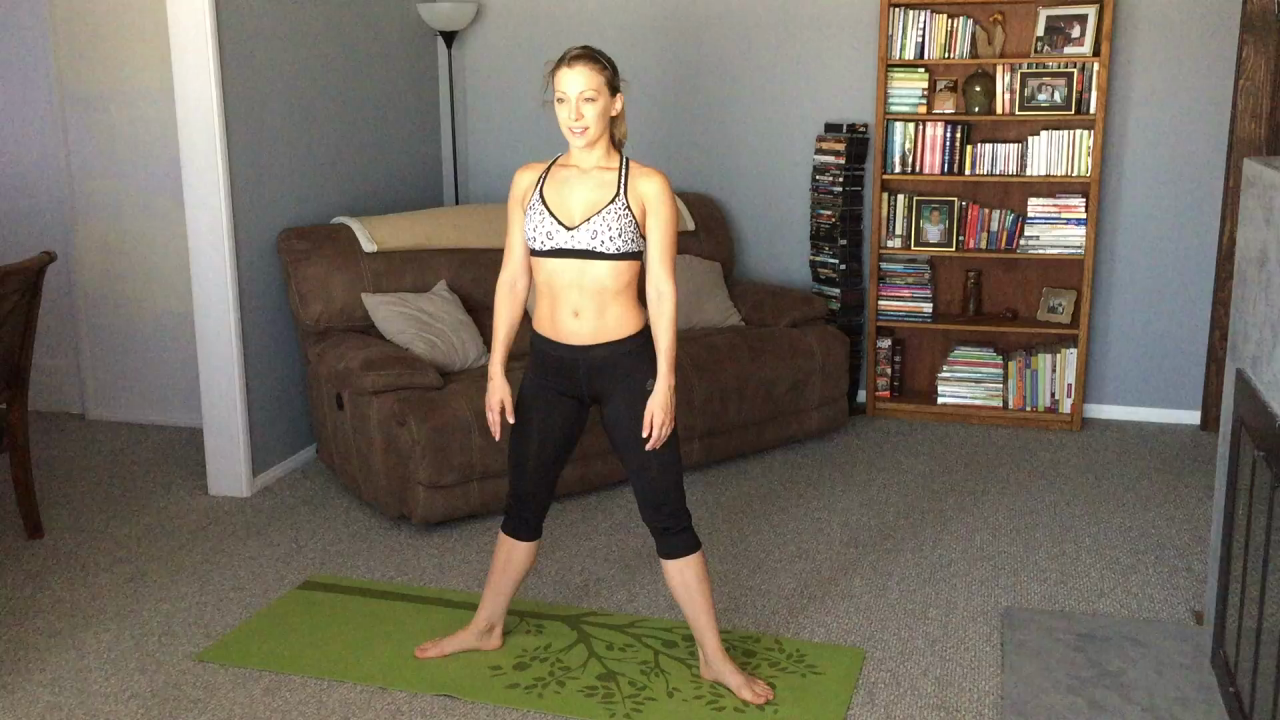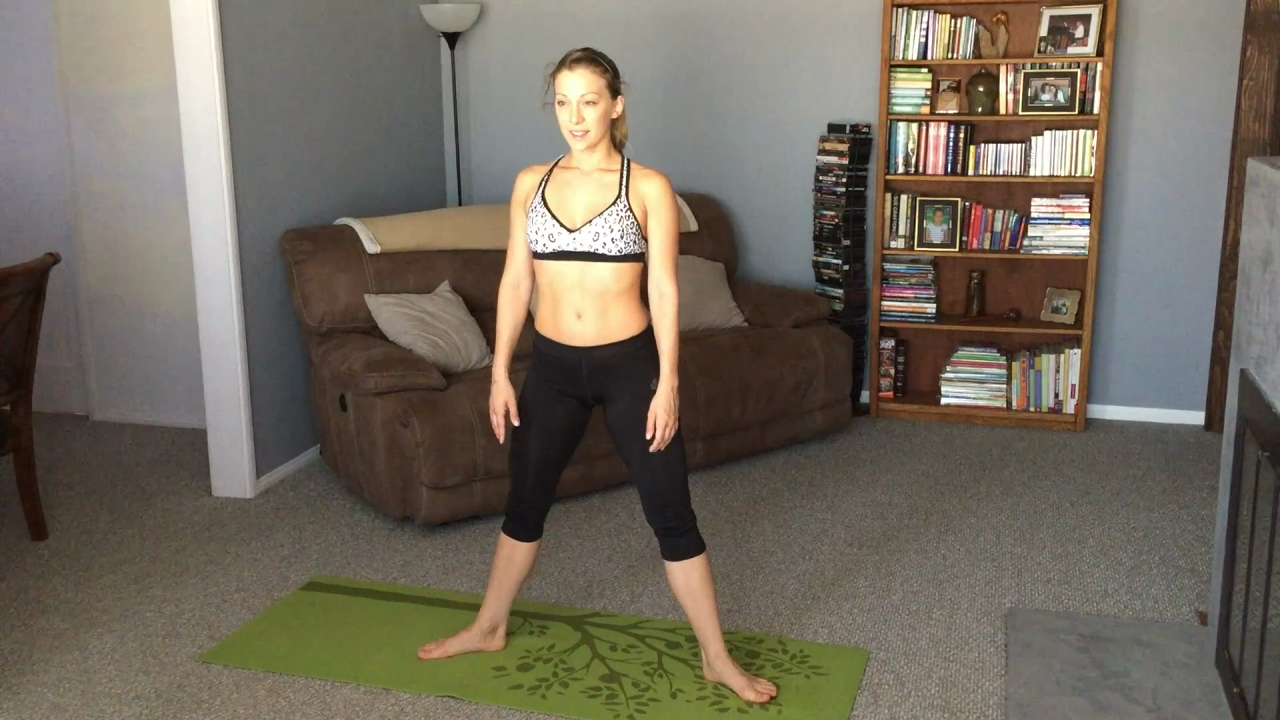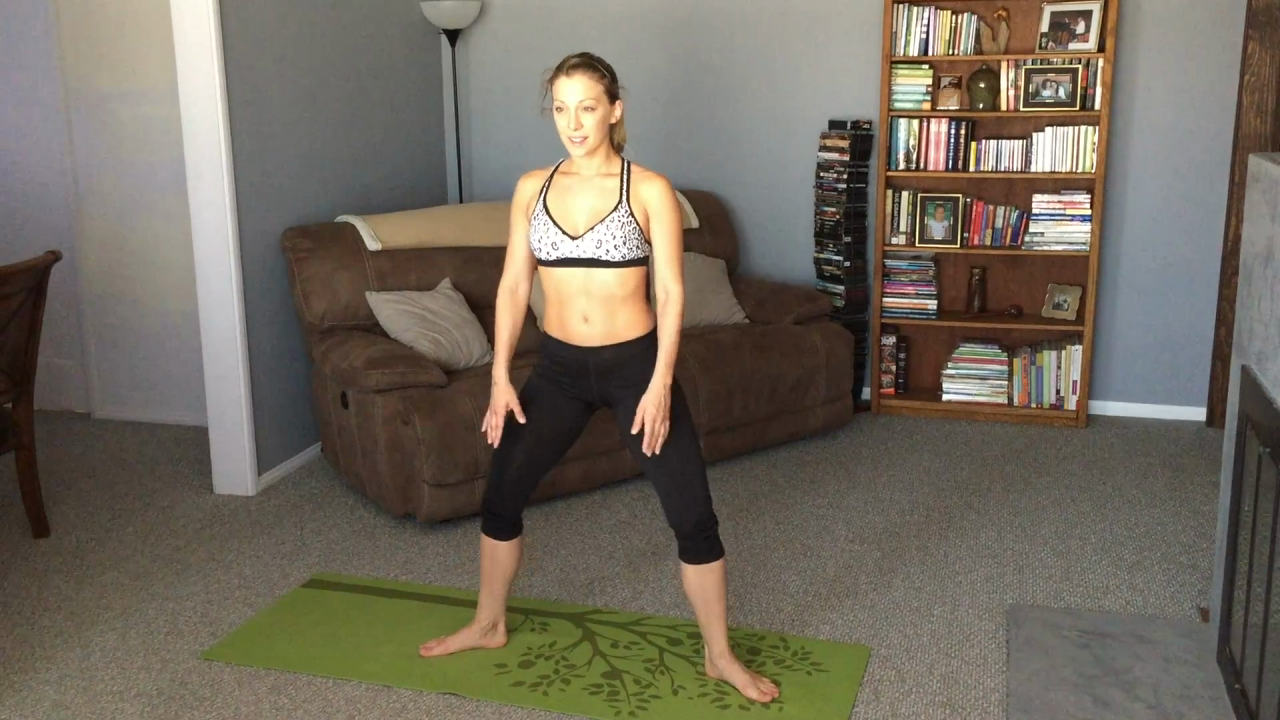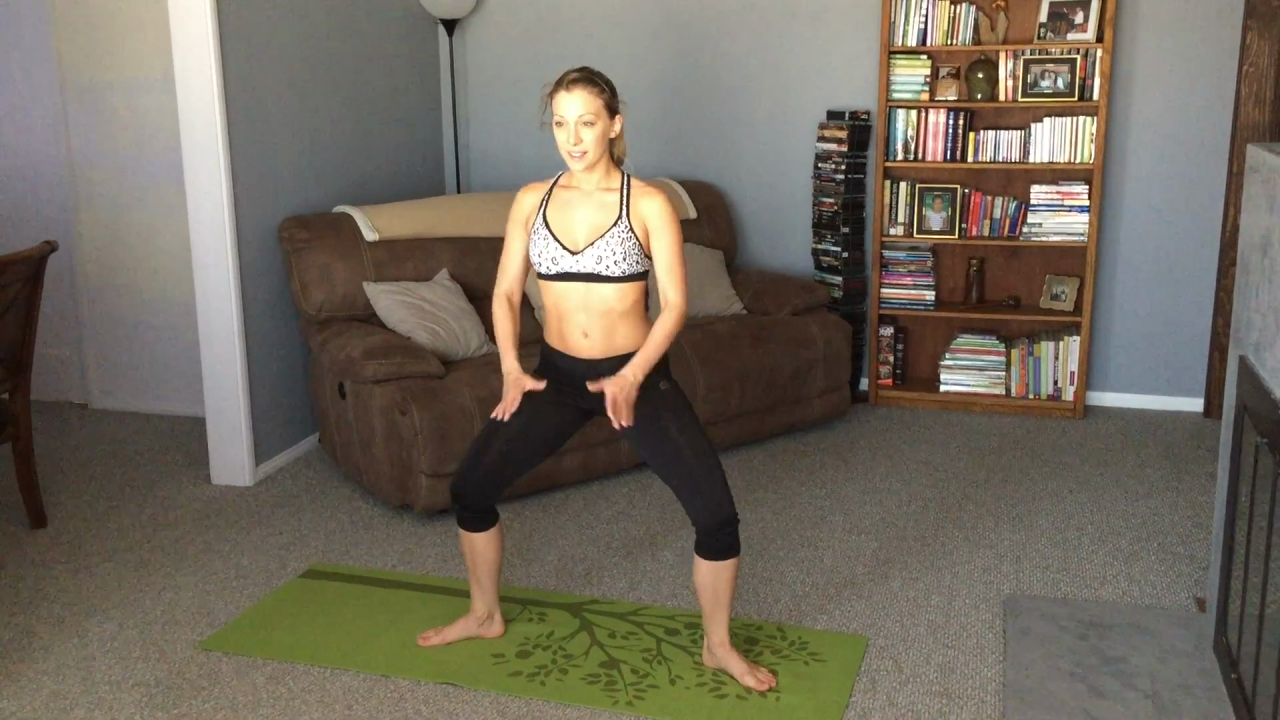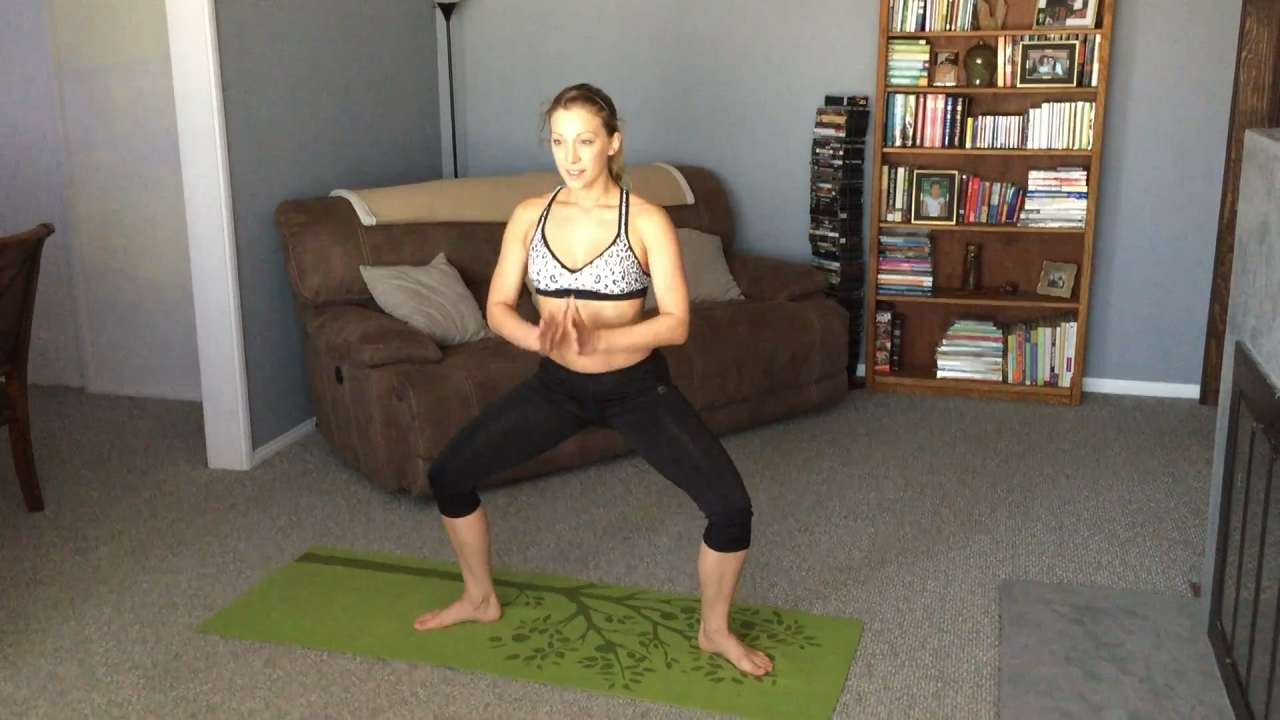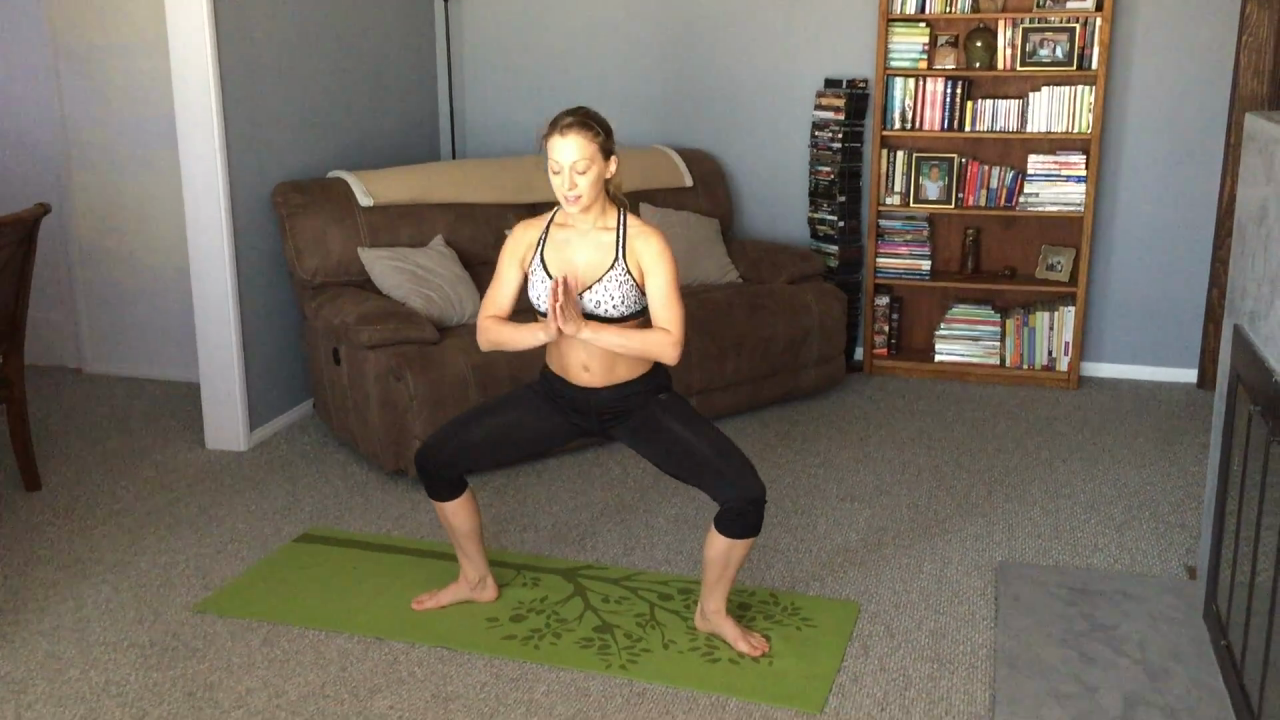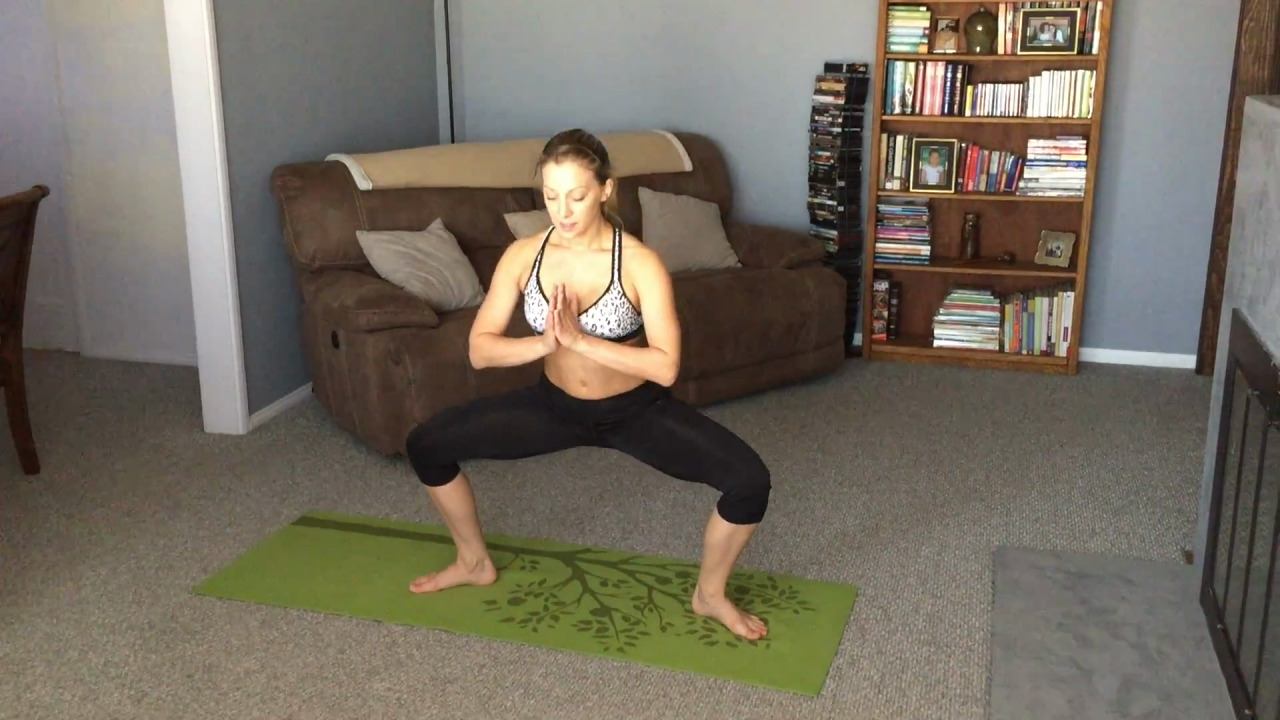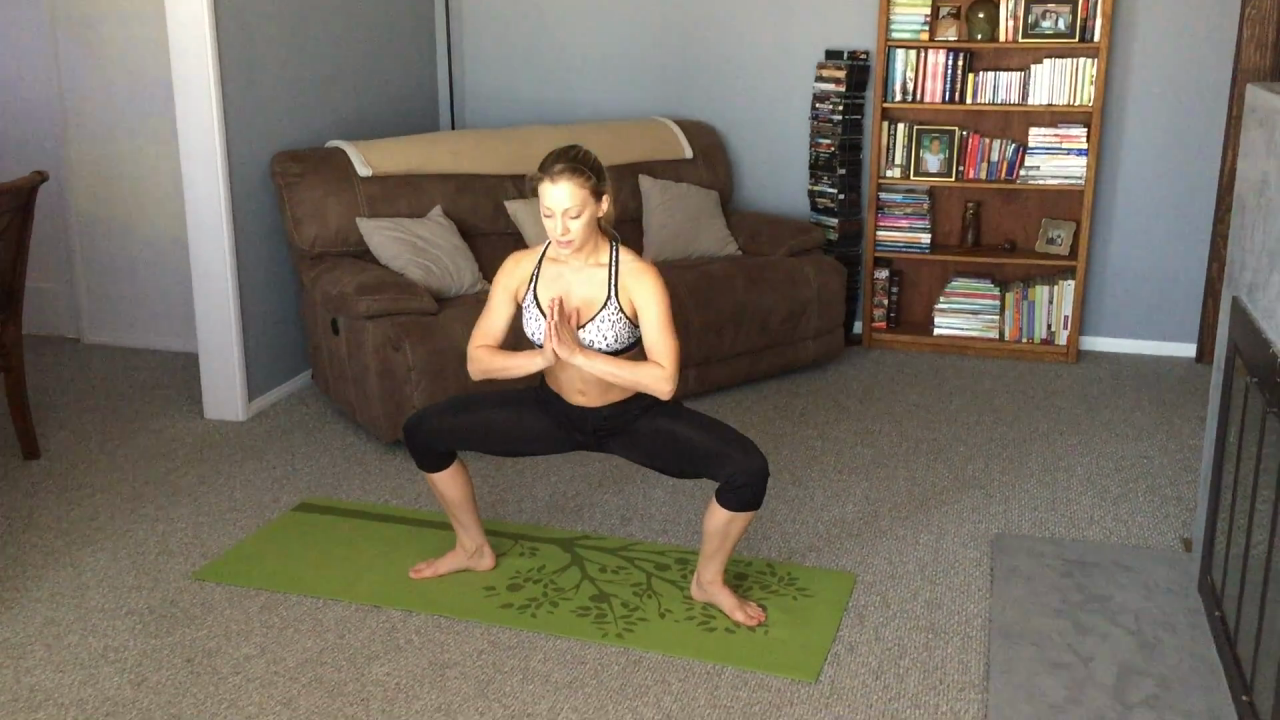
dt=0.3s
person 1, frame 1
left shoulder: (647, 186)
right shoulder: (529, 180)
left elbow: (662, 289)
right elbow: (512, 280)
left wrist: (665, 382)
right wrist: (497, 369)
left hip: (626, 365)
right hip: (550, 366)
left knee: (665, 512)
right knee: (525, 501)
left ankle: (714, 657)
right ankle: (485, 627)
person 1, frame 2
left shoulder: (649, 187)
right shoulder: (531, 183)
left elbow: (664, 290)
right elbow: (515, 283)
left wrist: (668, 384)
right wrist: (500, 372)
left hip: (629, 365)
right hip: (552, 367)
left knee: (670, 514)
right knee: (525, 503)
left ankle: (716, 658)
right ankle: (488, 628)
person 1, frame 3
left shoulder: (650, 189)
right shoulder: (531, 188)
left elbow: (672, 293)
right elbow: (512, 286)
left wrist: (660, 386)
right wrist: (500, 378)
left hip: (636, 366)
right hip: (558, 367)
left knee: (692, 517)
right knee: (501, 497)
left ankle: (720, 656)
right ankle: (488, 624)
person 1, frame 4
left shoulder: (649, 204)
right shoulder: (530, 201)
left elbow: (674, 304)
right elbow: (505, 293)
left wrist: (632, 377)
right wrist: (511, 368)
left hip: (636, 374)
right hip: (557, 374)
left knee: (716, 513)
right knee: (469, 488)
left ankle: (718, 646)
right ankle: (484, 615)
person 1, frame 5
left shoulder: (647, 221)
right shoulder: (529, 215)
left elbow: (677, 323)
right elbow: (497, 308)
left wrist: (596, 336)
right wrist: (538, 336)
left hip: (637, 388)
right hip: (556, 385)
left knee: (731, 507)
right knee: (447, 475)
left ankle: (715, 629)
right ankle: (479, 599)
person 1, frame 6
left shoulder: (644, 242)
right shoulder: (526, 236)
left elbow: (670, 346)
right elbow: (487, 330)
left wrist: (583, 327)
right wrist: (546, 330)
left hip: (639, 399)
right hip: (557, 394)
left knee: (746, 494)
right knee: (434, 461)
left ankle: (712, 611)
right ankle: (476, 579)
person 1, frame 7
left shoulder: (640, 263)
right shoulder: (522, 255)
left elbow: (667, 368)
right elbow: (479, 349)
left wrist: (579, 341)
right wrist: (545, 344)
left hip: (636, 410)
right hip: (555, 404)
left knee: (750, 481)
right knee: (426, 445)
left ankle: (710, 593)
right ankle: (474, 562)
person 1, frame 8
left shoulder: (637, 276)
right shoulder: (519, 268)
left elbow: (665, 381)
right elbow: (477, 361)
left wrist: (577, 354)
right wrist: (544, 356)
left hip: (634, 416)
right hip: (553, 409)
left knee: (748, 469)
right knee: (423, 432)
left ankle: (708, 580)
right ankle: (473, 548)
